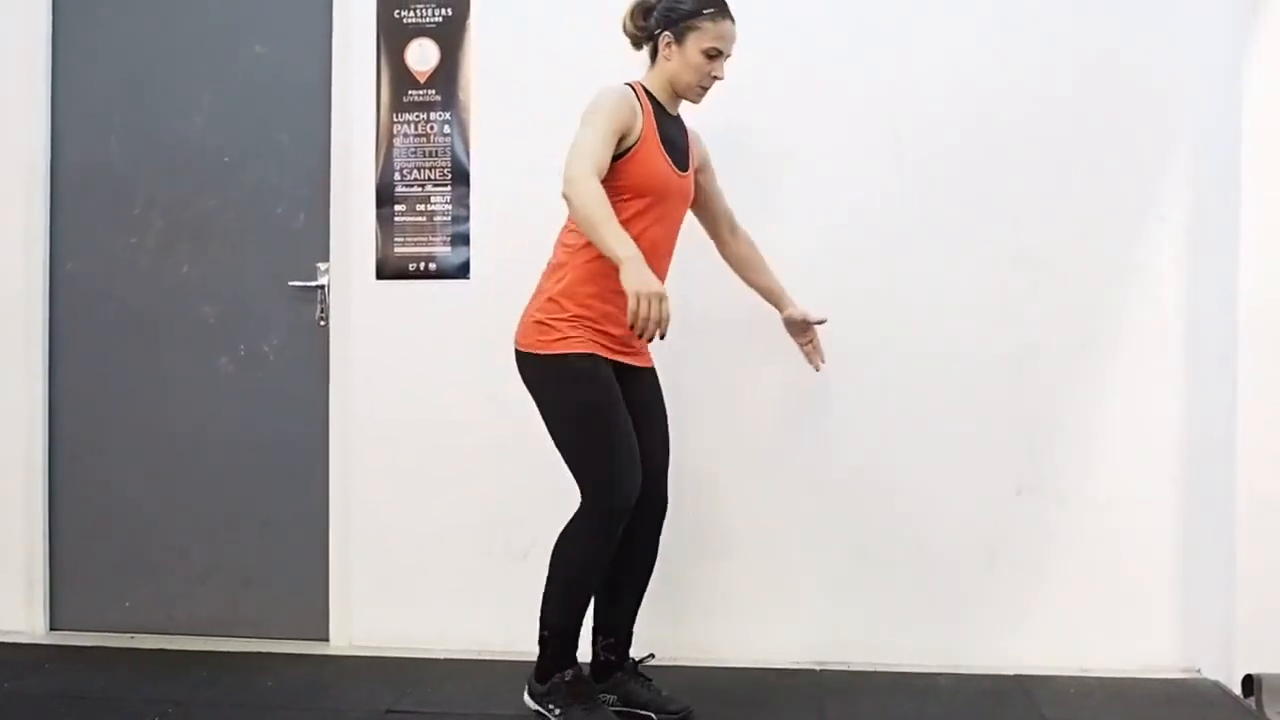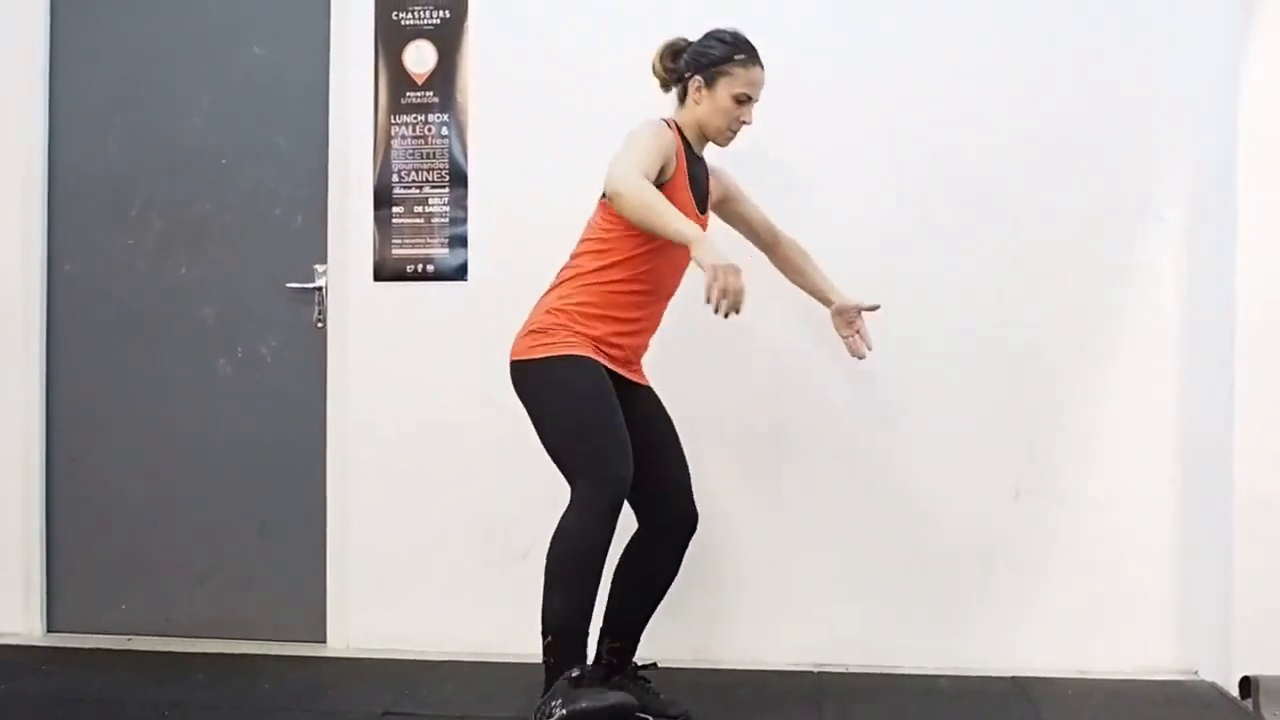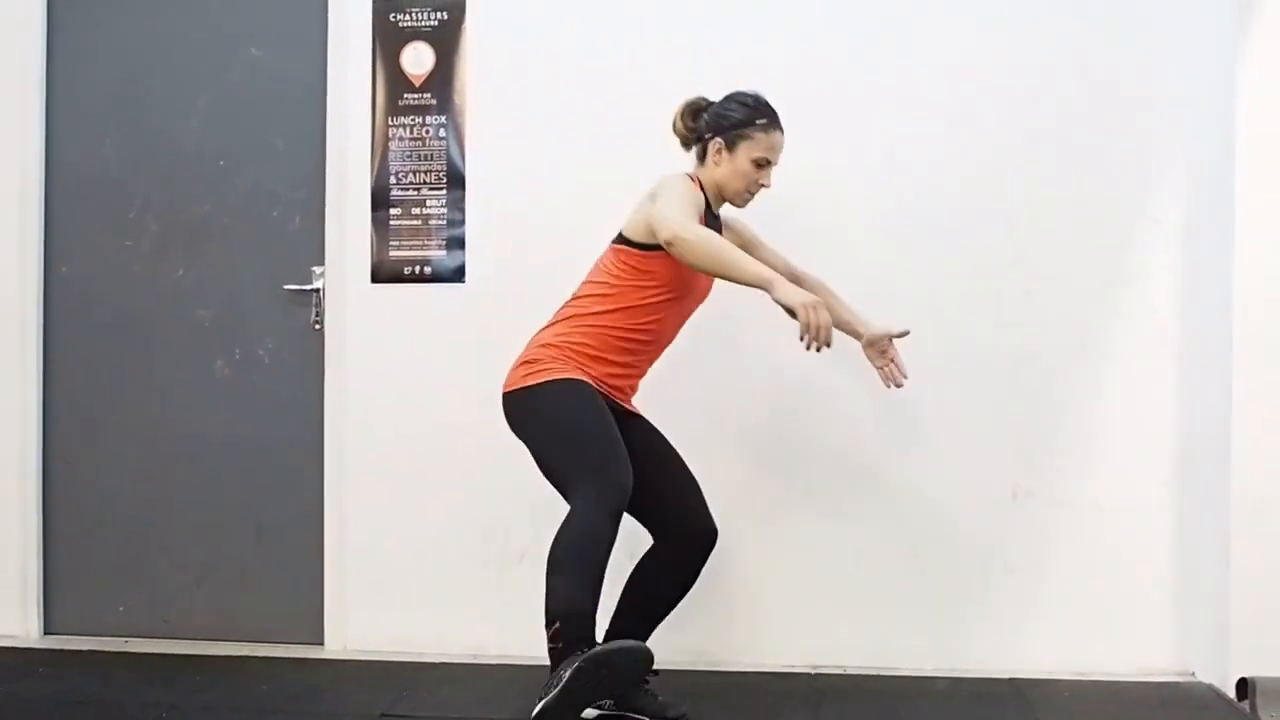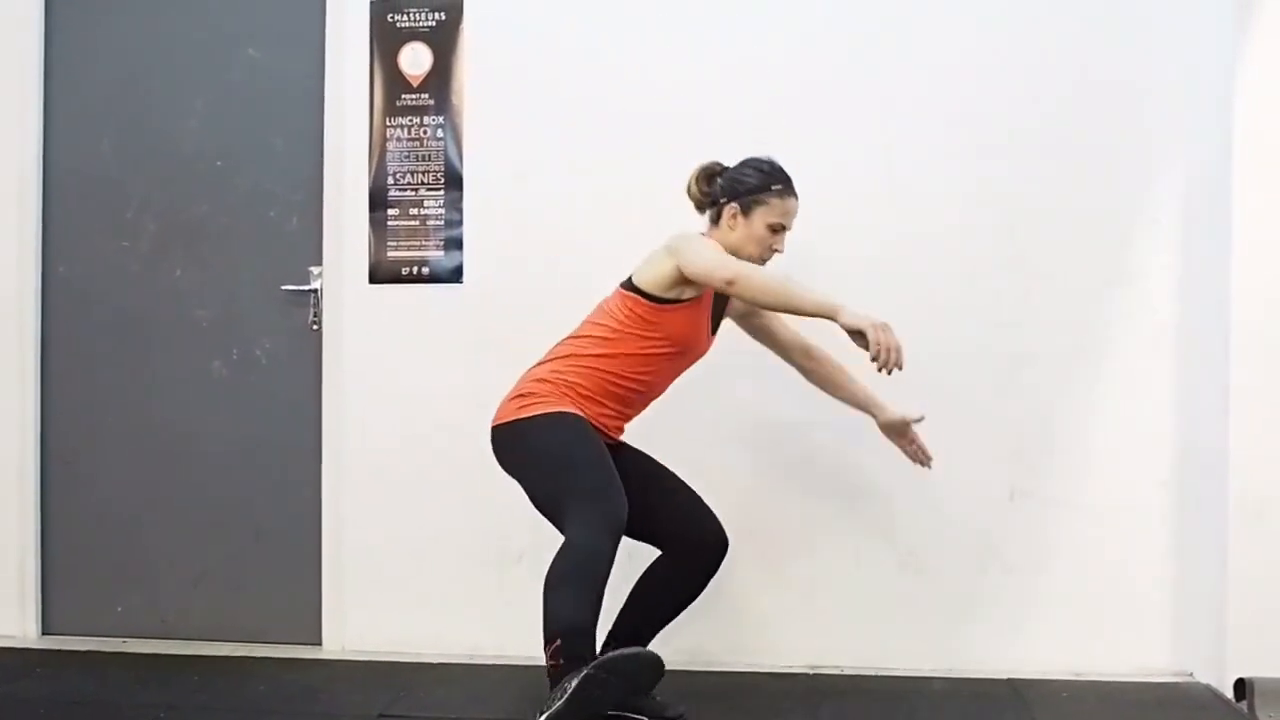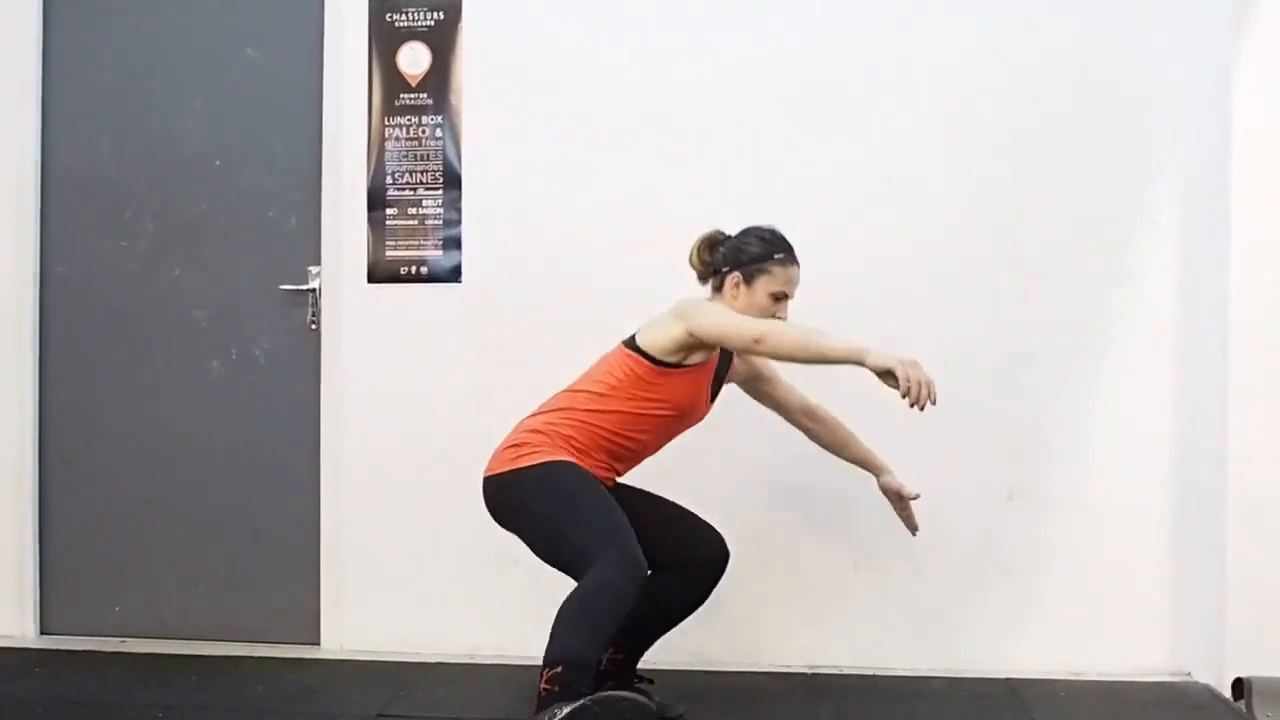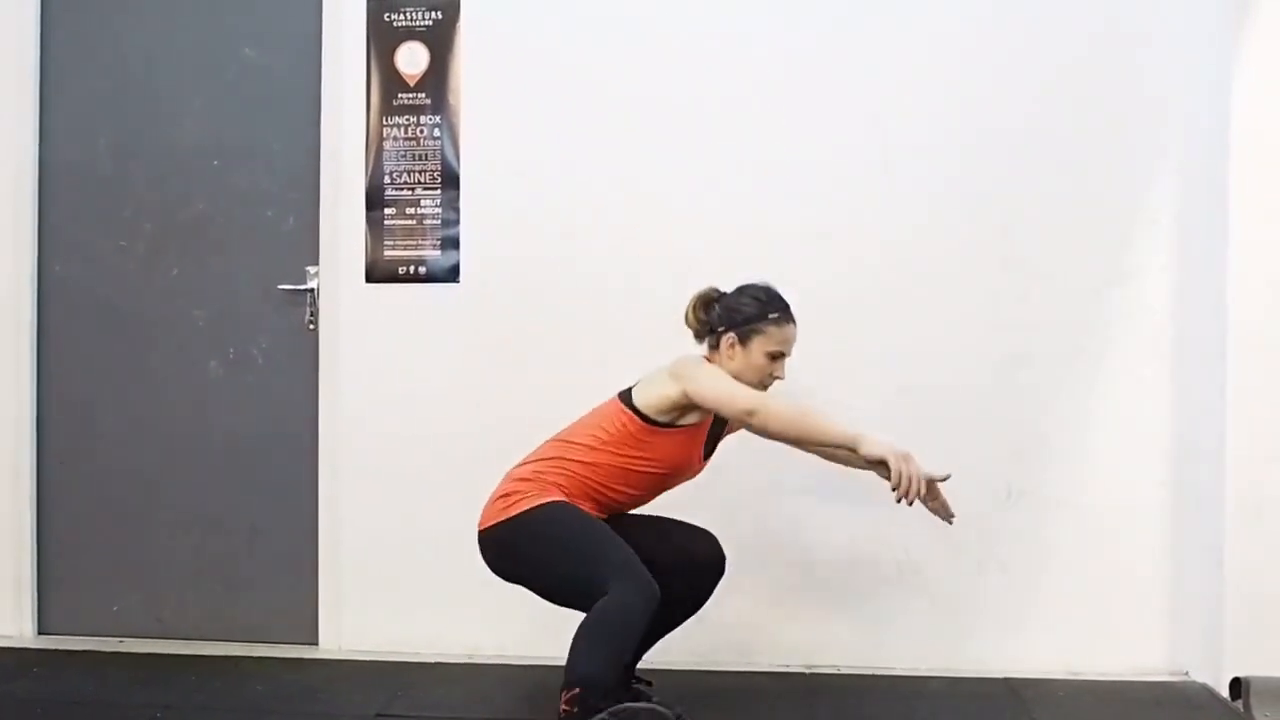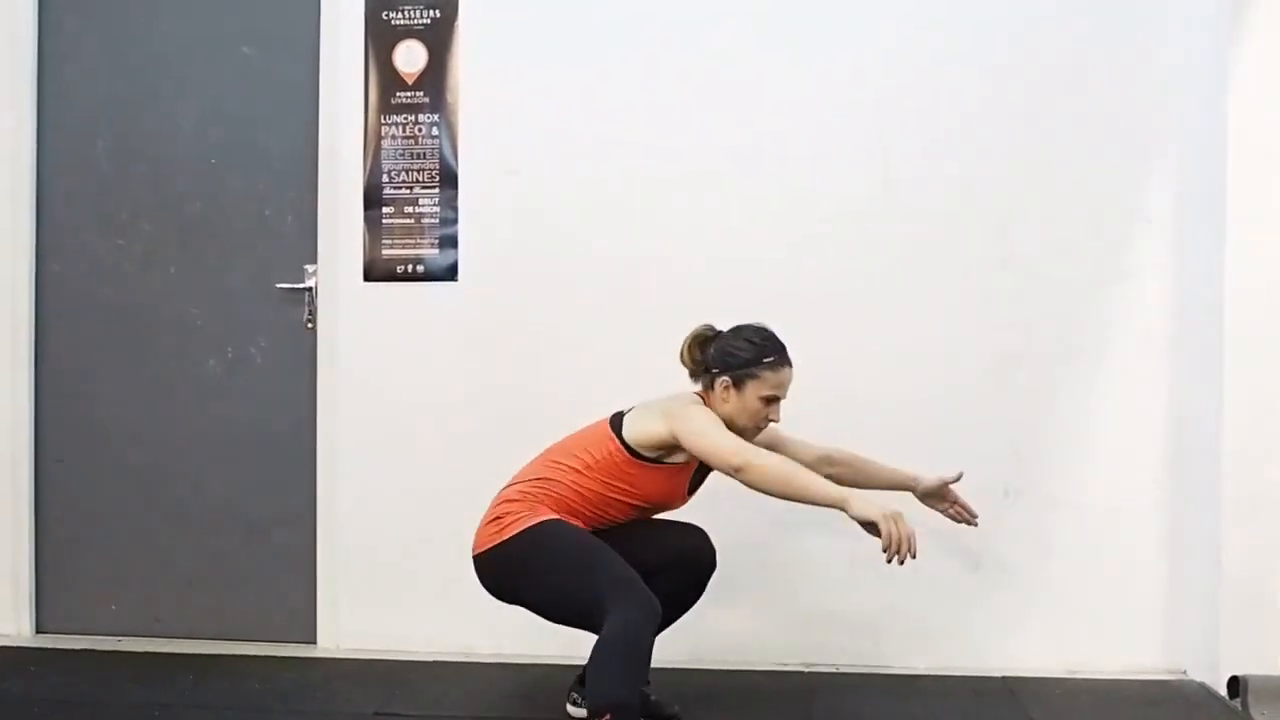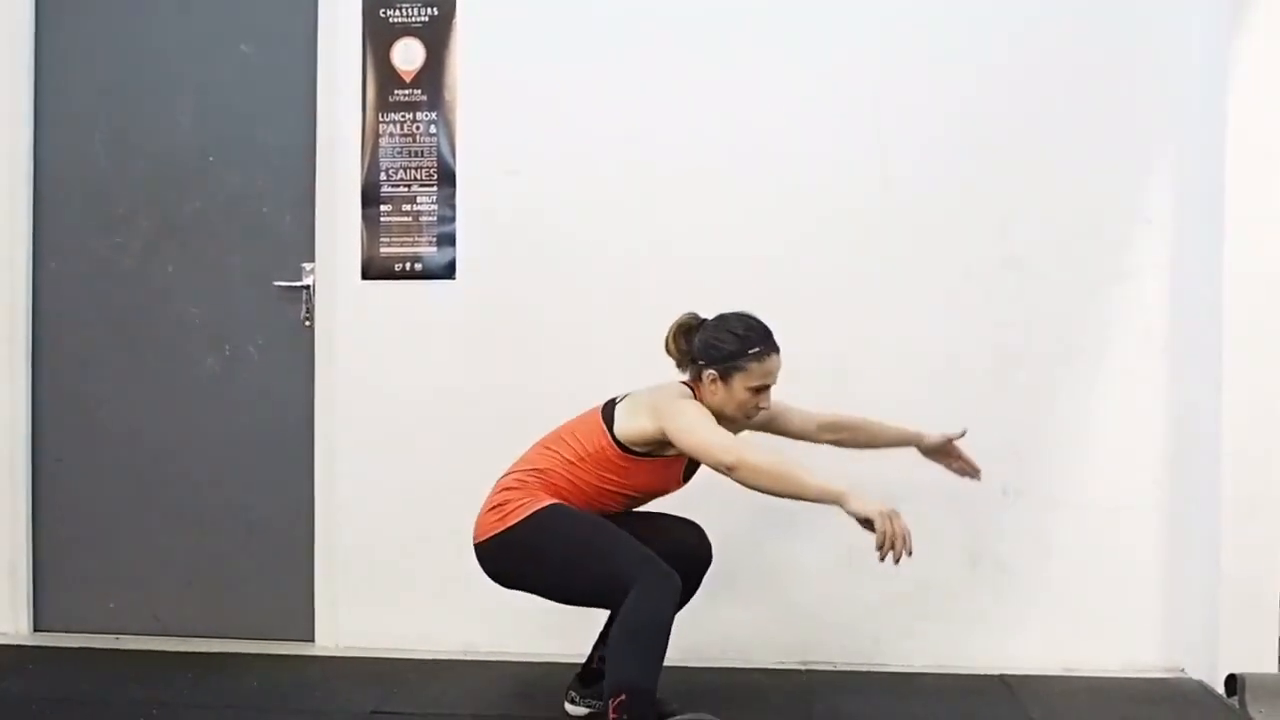
dt=0.2s
person 1, frame 1
left shoulder: (687, 145)
right shoulder: (619, 106)
left elbow: (727, 231)
right elbow: (578, 183)
left wrist: (786, 307)
right wrist: (632, 263)
left hip: (623, 350)
right hip: (562, 337)
left knee: (643, 506)
right knee: (611, 497)
person 1, frame 2
left shoulder: (709, 179)
right shoulder: (655, 138)
left elbow: (773, 238)
right elbow: (620, 188)
left wrist: (835, 301)
right wrist: (702, 245)
left hip: (617, 367)
right hip: (557, 347)
left knee: (673, 515)
right knee: (603, 485)
person 1, frame 3
left shoulder: (716, 225)
right shoulder: (675, 193)
left elbow: (789, 271)
right elbow: (678, 238)
left wrist: (865, 331)
right wrist: (782, 287)
left hip: (603, 398)
right hip: (551, 378)
left knee: (691, 529)
right knee: (603, 493)
right ankle: (569, 665)
person 1, frame 4
left shoulder: (730, 302)
right shoulder: (688, 252)
left elbow: (804, 355)
right elbow: (734, 276)
left wrist: (881, 413)
right wrist: (844, 311)
left hip: (589, 432)
right hip: (538, 416)
left knee: (701, 541)
right knee: (599, 520)
person 1, frame 5
left shoulder: (730, 358)
right shoulder: (697, 316)
left elbow: (803, 412)
right elbow: (759, 336)
left wrist: (880, 472)
right wrist: (867, 355)
left hip: (581, 477)
right hip: (528, 467)
left knee: (702, 556)
right knee: (619, 563)
left ankle: (611, 676)
person 1, frame 6
left shoulder: (721, 402)
right shoulder: (693, 374)
left elbow: (811, 433)
right elbow: (757, 412)
left wrist: (901, 466)
right wrist: (867, 445)
left hip: (573, 517)
right hip: (522, 513)
left knee: (699, 559)
right knee: (633, 589)
left ankle: (608, 677)
person 1, frame 7
left shoulder: (724, 425)
right shoulder: (686, 414)
left elbow: (820, 459)
right elbow: (746, 466)
left wrist: (915, 484)
right wrist: (851, 503)
left hip: (563, 530)
right hip: (514, 534)
left knee: (690, 553)
right knee: (633, 606)
person 1, frame 8
left shoulder: (706, 406)
right shoulder: (672, 408)
left elbow: (822, 426)
right elbow: (736, 462)
left wrist: (918, 441)
right wrist: (848, 497)
left hip: (554, 515)
right hip: (515, 522)
left knee: (685, 549)
right knee: (653, 581)
